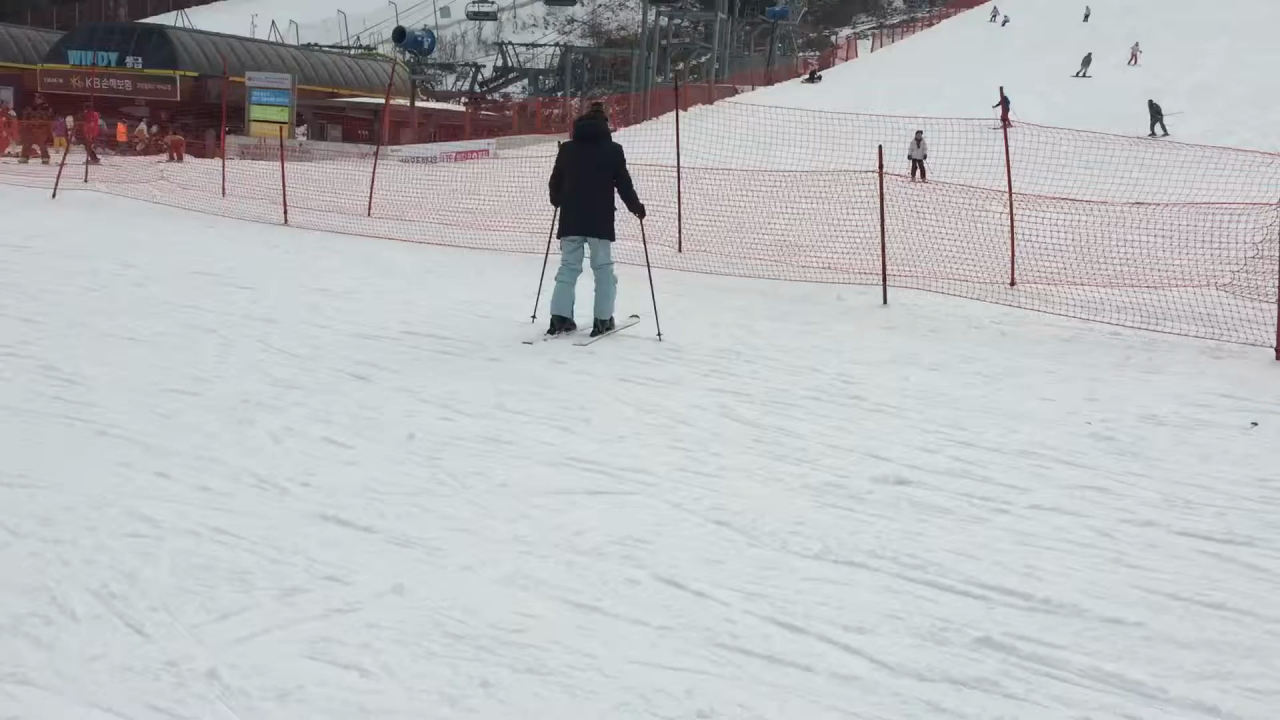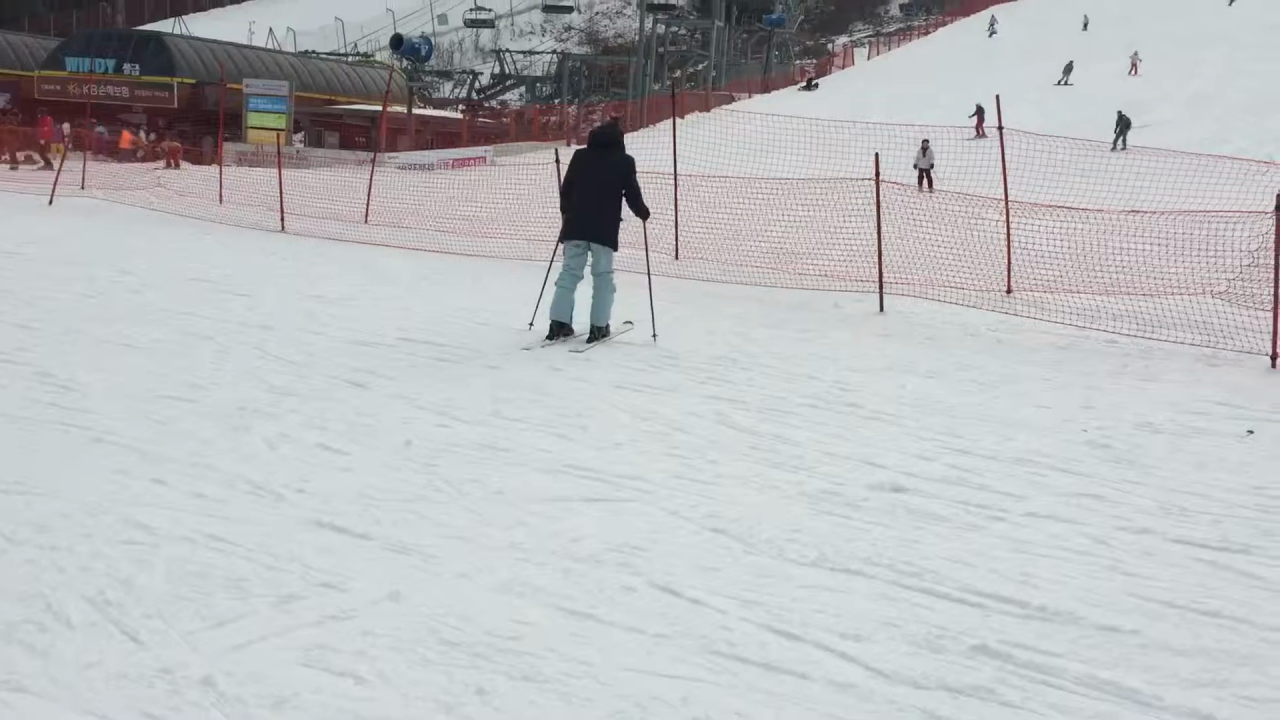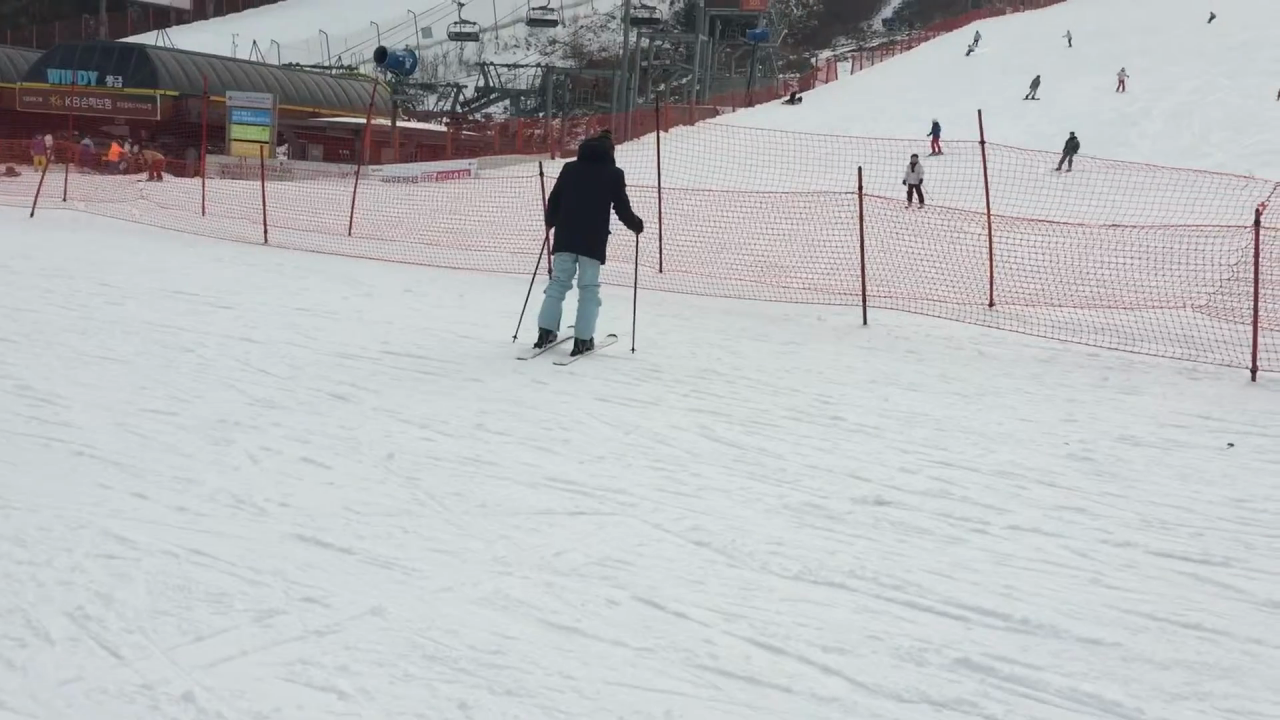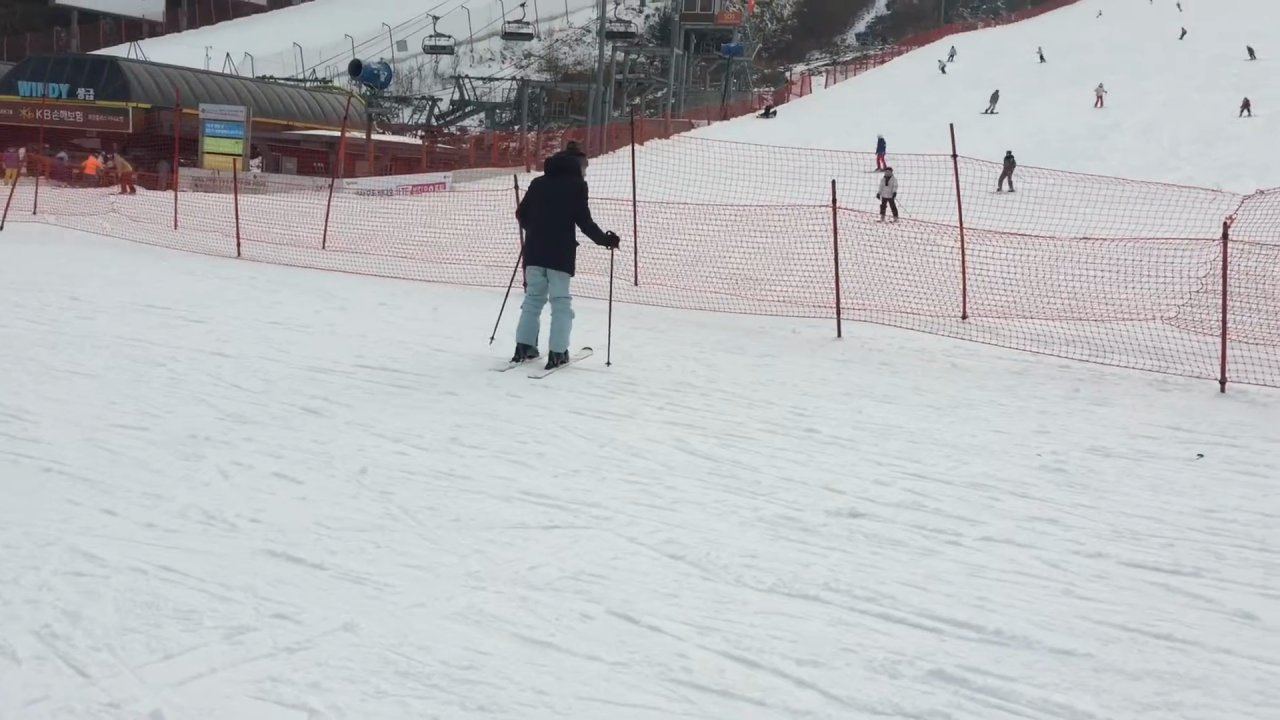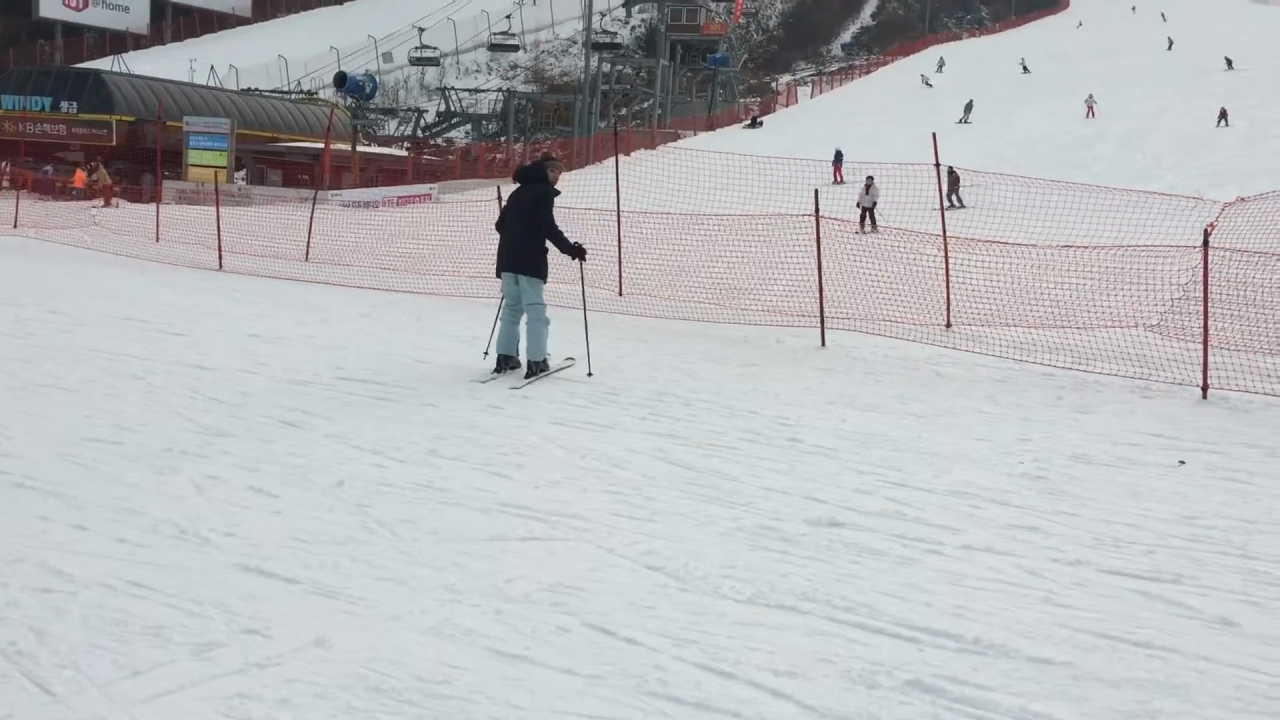
dt=0.3s
person 1, frame 1
left shoulder: (567, 148)
right shoulder: (613, 150)
left elbow: (555, 182)
right elbow: (623, 183)
left wrist: (558, 201)
right wrist: (636, 207)
left hip: (571, 217)
right hip: (600, 219)
left knee: (568, 266)
right knee: (603, 268)
left ankle: (560, 317)
right ankle: (603, 319)
person 1, frame 2
left shoulder: (580, 156)
right shoulder: (625, 161)
left elbow: (566, 188)
right elbow: (632, 193)
left wrist: (567, 212)
right wrist: (642, 212)
left hip: (577, 224)
right hip: (605, 227)
left knee: (569, 272)
right knee: (602, 276)
left ankle: (559, 323)
right ankle: (599, 326)
person 1, frame 3
left shoulder: (569, 168)
right shoulder: (614, 173)
left elbow: (554, 198)
right elbow: (622, 207)
left wrist: (550, 220)
right wrist: (635, 224)
left hip: (566, 236)
right hip: (593, 239)
left knee: (558, 283)
right knee: (588, 288)
left ankle: (546, 331)
right ankle: (583, 339)
person 1, frame 4
left shoulder: (538, 182)
right shoulder: (577, 184)
left elbow: (521, 212)
right elbow: (583, 220)
right wrist: (605, 239)
left hip: (535, 249)
right hip: (560, 251)
left knee: (533, 297)
right knee: (560, 301)
left ankle: (524, 346)
right ankle: (557, 352)
person 1, frame 5
left shoulder: (518, 192)
right shoulder: (543, 192)
left elbow: (501, 224)
right elbow: (549, 227)
right wrist: (571, 249)
left hip: (508, 257)
right hip: (530, 259)
left knee: (512, 307)
right knee: (535, 309)
left ankle: (505, 357)
right ankle: (536, 361)
